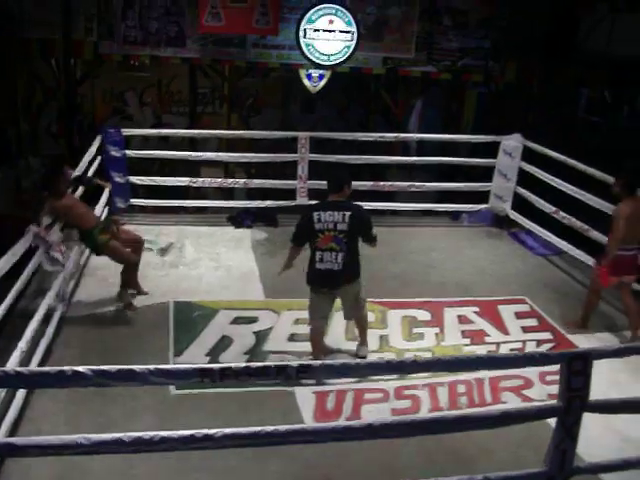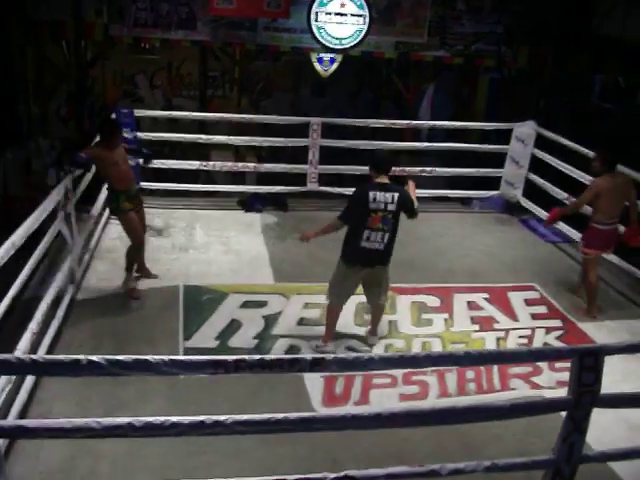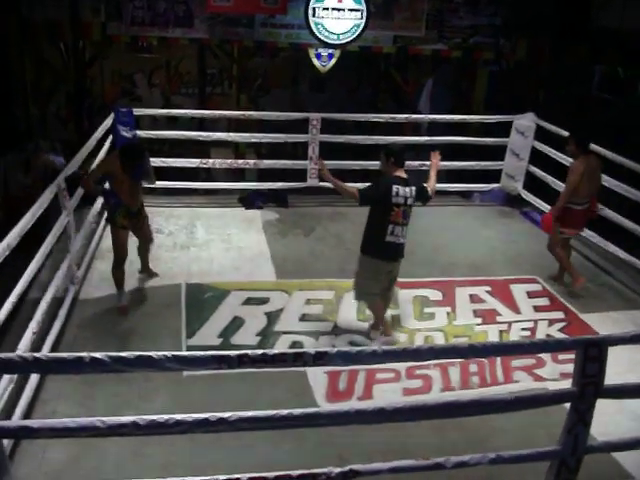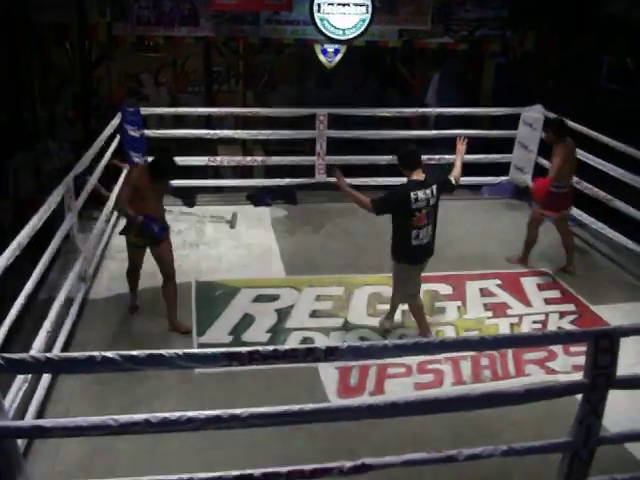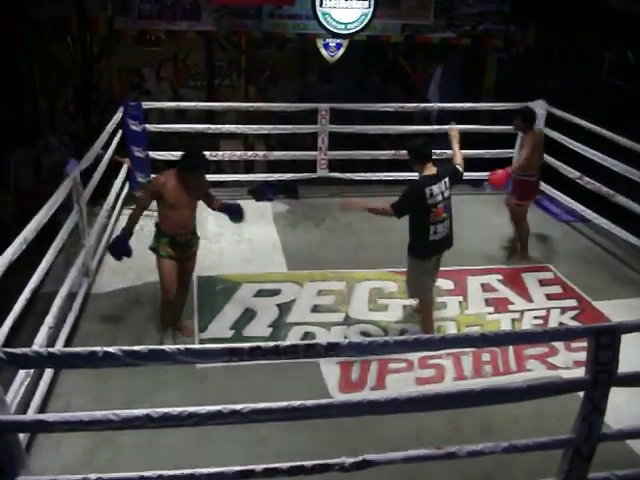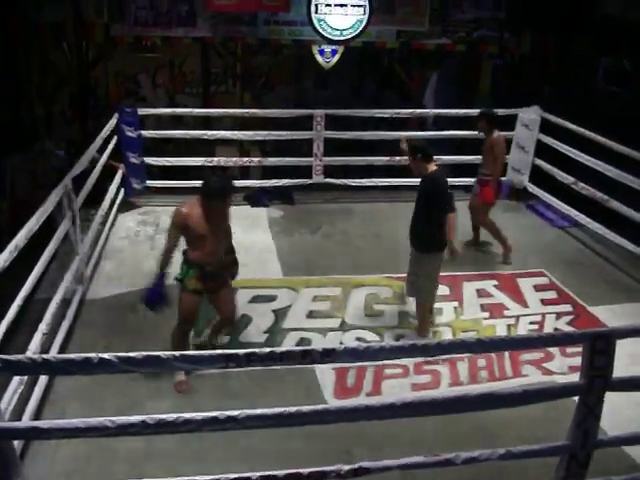
dt=0.4s
person 1, frame 1
left shoulder: (311, 213)
right shoulder: (357, 212)
left elbow: (296, 245)
right elbow: (372, 242)
left wrist: (289, 262)
right wrist: (372, 235)
left hip: (319, 277)
right hip: (347, 276)
left knee: (318, 321)
right knee: (358, 310)
left ankle: (317, 360)
right ankle: (363, 345)
person 1, frame 2
left shoulder: (362, 192)
right shoulder: (400, 194)
left elbow: (343, 221)
right elbow: (414, 213)
left wrist: (314, 233)
right wrist: (412, 191)
left hip: (354, 256)
right hip: (381, 258)
left knee: (336, 297)
right knee: (378, 297)
left ankle: (327, 341)
right ankle: (373, 333)
person 1, frame 3
left shoulder: (385, 184)
right shoulder: (414, 187)
left elbow: (359, 196)
right elbow: (430, 192)
left wrist: (330, 179)
right wrist: (433, 168)
left hip: (375, 250)
right hip: (396, 250)
left knee: (367, 292)
right knee: (386, 292)
left ankle: (387, 333)
right ankle: (377, 328)
person 1, frame 4
left shoulder: (402, 193)
right shoulder: (435, 183)
left elbow: (371, 206)
right elbow: (454, 178)
left wrist: (345, 187)
right wrist: (459, 155)
left hip: (407, 252)
right hip: (426, 249)
left knee: (410, 293)
right knee: (402, 284)
left ankle: (425, 334)
right ankle: (389, 317)
person 1, frame 5
left shoulder: (417, 188)
right shoulder: (447, 173)
left elbow: (392, 210)
right elbow: (459, 165)
left wrist: (360, 205)
right wrist: (454, 140)
left hip: (423, 247)
right hip: (444, 241)
left knee: (423, 288)
right knee: (429, 280)
left ankle: (429, 332)
right ankle: (425, 308)
person 1, frame 6
left shoulder: (434, 181)
right shoulder: (435, 173)
left elbow: (449, 211)
left wrist: (451, 241)
right wrist: (408, 149)
left hip: (425, 243)
right hip: (433, 240)
left knee: (421, 287)
right knee: (429, 282)
left ankle: (422, 334)
right ankle: (428, 315)
person 2, frame 1
left shoulder: (64, 195)
right shoulder: (54, 204)
left hip: (102, 226)
right hip: (95, 235)
left knee: (138, 242)
right knee: (131, 260)
left ankle: (134, 284)
right ankle: (124, 293)
person 2, frame 2
left shoulder: (117, 145)
right shoulder: (98, 151)
right elbow: (80, 158)
right wrist: (79, 158)
left hip: (133, 192)
right hip: (120, 198)
left knee: (141, 234)
right knee: (137, 241)
left ankle: (141, 268)
right ankle: (129, 280)
person 2, frame 3
left shoulder: (140, 159)
right shoulder: (111, 163)
left elbow: (151, 180)
right elbow: (86, 182)
left wrist: (144, 173)
right wrist: (104, 192)
left hip: (137, 209)
right hip: (119, 213)
left knee: (147, 241)
right knee: (120, 258)
left ankle: (145, 268)
right ankle: (121, 296)
person 2, frame 4
left shoulder: (162, 177)
right shoulder: (136, 174)
right elbow: (121, 204)
right wrist: (142, 221)
left hip: (159, 227)
right hip: (137, 229)
left knee: (169, 274)
right knee: (134, 269)
left ankle: (173, 320)
right ankle: (133, 297)
person 2, frame 5
left shoulder: (199, 181)
right shoulder: (161, 182)
left elbow: (209, 199)
right elbow: (139, 208)
left wrist: (225, 207)
right wrist: (124, 235)
left hip: (190, 239)
right hip: (166, 241)
left knee: (184, 284)
right knee: (169, 295)
left ankle: (177, 321)
right ankle: (165, 334)
person 2, frame 6
left shoulder: (224, 206)
right shoulder: (185, 213)
right elbow: (170, 247)
left wrist: (232, 256)
right wrist: (159, 280)
left hip: (220, 269)
right hip: (194, 272)
left knee: (229, 317)
right knee: (185, 324)
left ankle: (211, 339)
right ankle: (180, 370)
person 3, frame 1
left shoulder: (623, 209)
left elbow: (616, 239)
left wrist: (606, 263)
left hip: (618, 257)
left knee: (594, 290)
right knee: (625, 294)
left ankle: (583, 323)
person 3, frame 2
left shoulder: (599, 183)
right shoulder: (625, 180)
left elbow: (578, 204)
right elbow: (633, 204)
left wrist: (560, 212)
right wrist: (633, 224)
left hip: (597, 230)
right hip: (612, 230)
left knee: (590, 269)
right knee: (592, 262)
left ankle: (591, 309)
right ankle: (580, 287)
person 3, frame 3
left shoulder: (578, 165)
right shoulder: (594, 161)
left elbow: (568, 190)
right elbow: (596, 184)
left wrist: (554, 210)
right wrist: (592, 201)
left hip: (571, 210)
right hip: (583, 209)
left knee: (554, 245)
right knee: (563, 242)
left ankle: (575, 277)
right ankle: (560, 275)
person 3, frame 4
left shoulder: (559, 149)
right shoulder: (569, 143)
left elbow: (556, 166)
left wrist: (547, 181)
left hip: (554, 193)
right hip: (566, 192)
left knee: (533, 225)
right knee: (564, 228)
left ankle: (523, 259)
right ankle: (570, 265)
person 3, frame 5
left shoulder: (529, 138)
right shoulder: (538, 133)
left elbow: (523, 157)
left wrist: (509, 171)
left hip: (524, 181)
right hip: (532, 179)
left knee: (519, 217)
right knee: (511, 203)
left ankle: (523, 253)
right ankle: (519, 236)
person 3, frame 6
left shoulder: (495, 138)
right shoulder: (490, 136)
left elbow: (500, 161)
left wrist: (493, 183)
left hip: (489, 181)
right hip: (483, 178)
left knee: (481, 217)
right knee: (473, 207)
left ankle: (506, 247)
right ankle: (476, 240)
